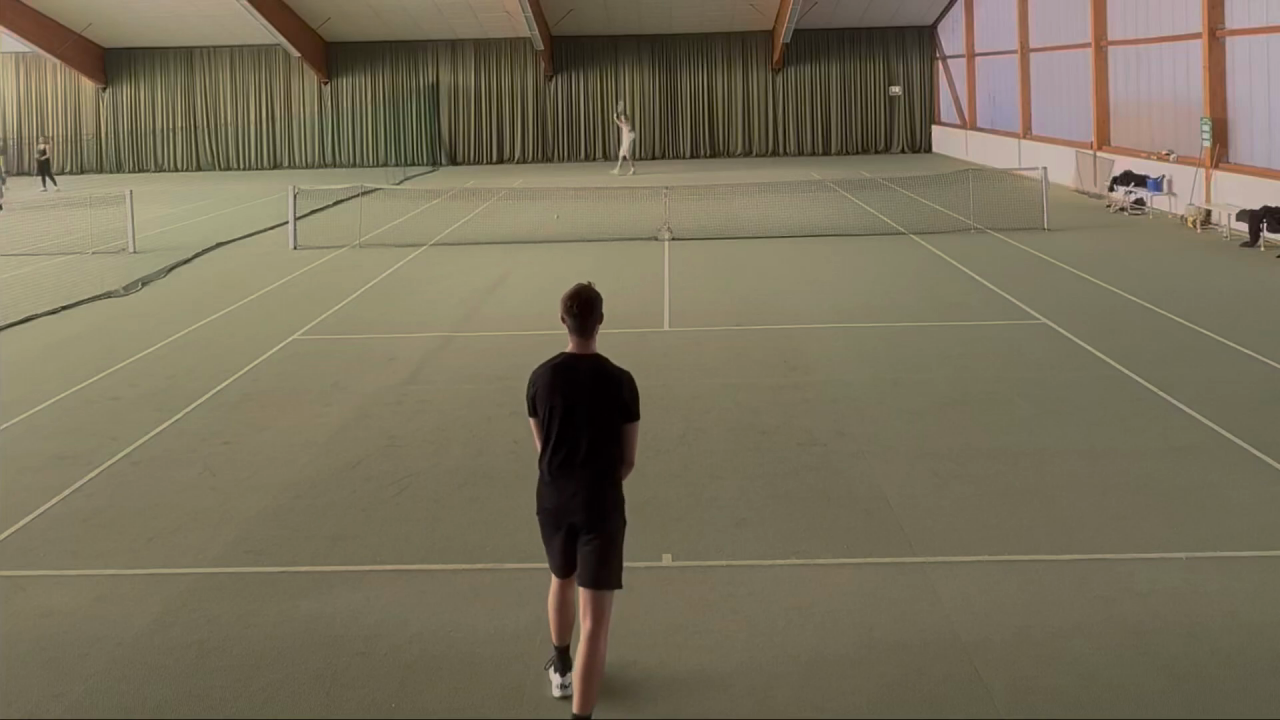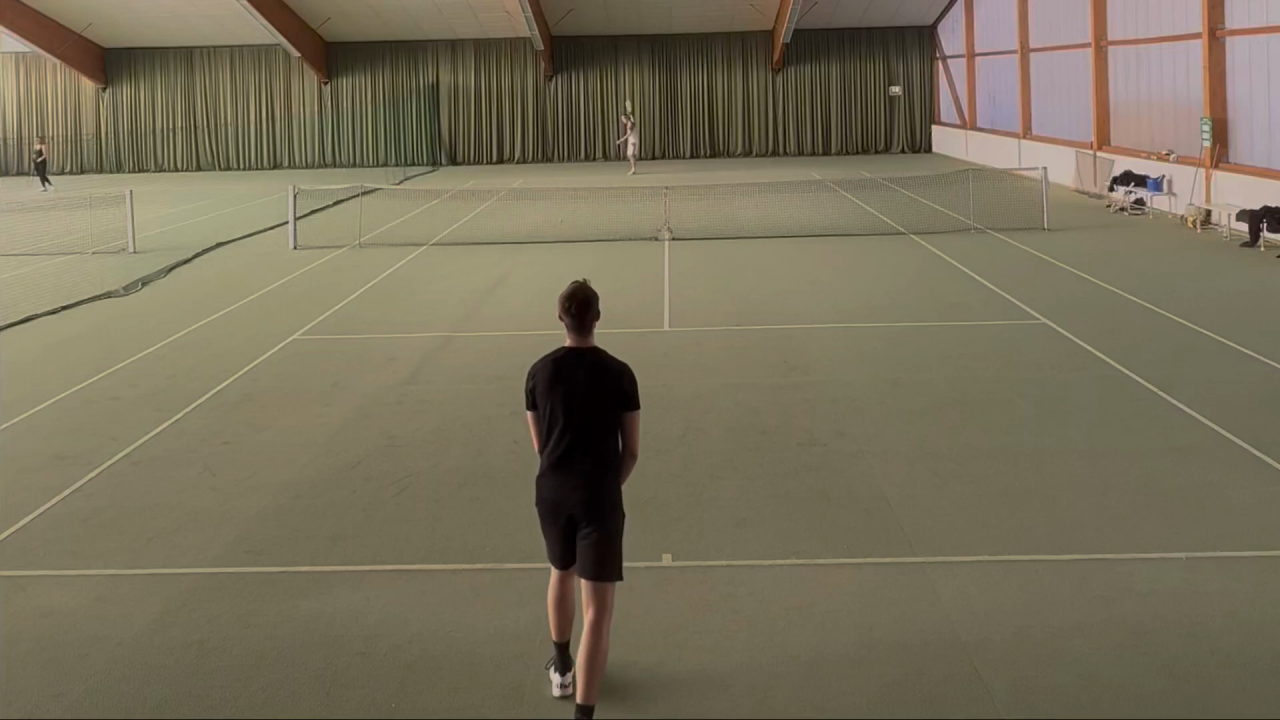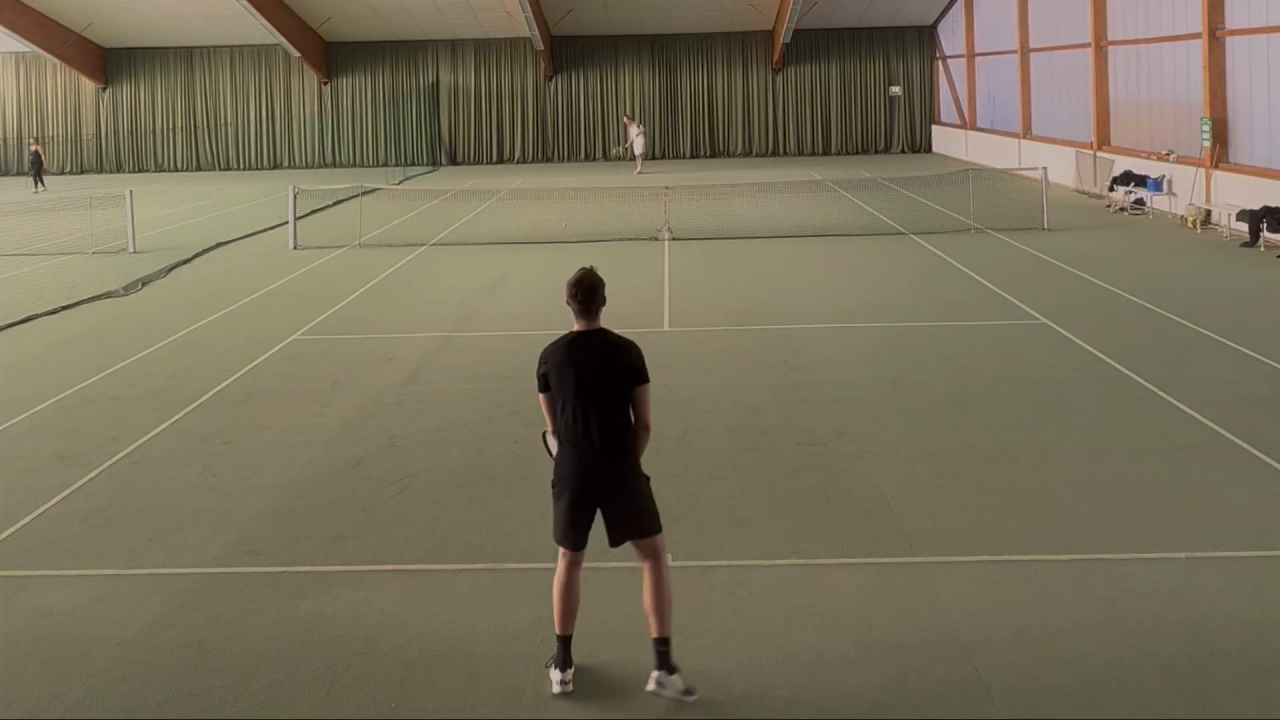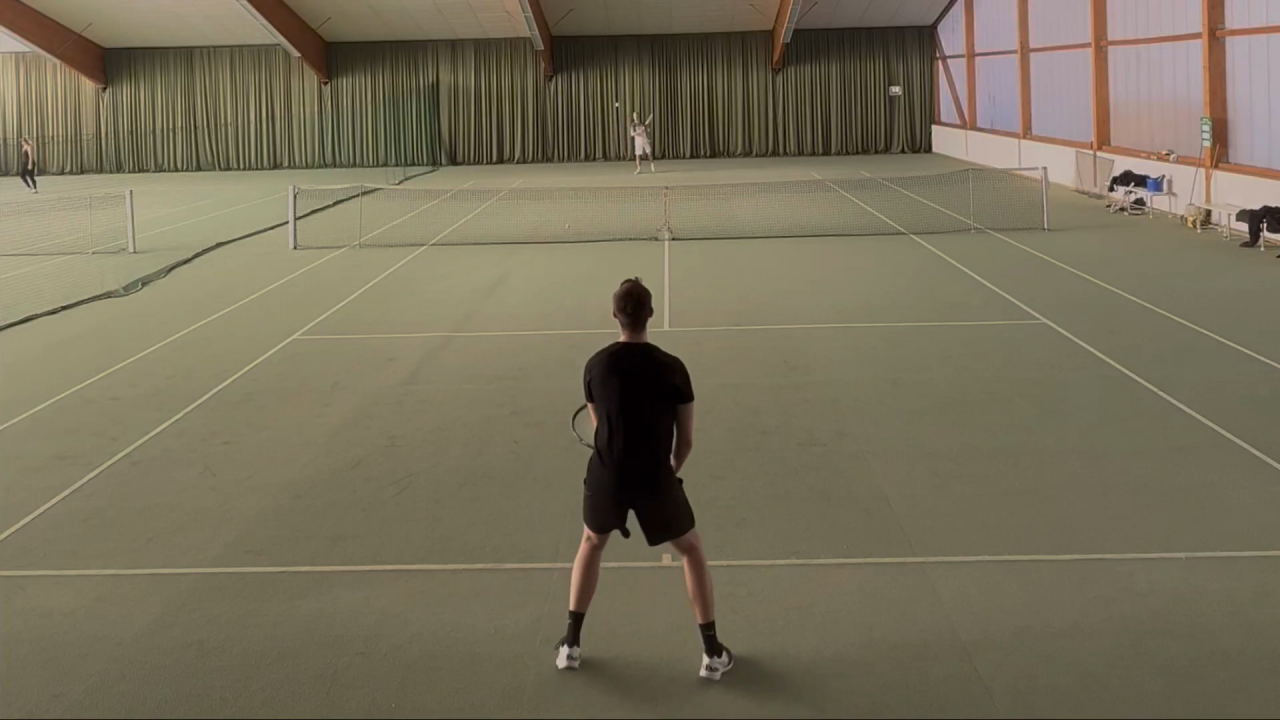
dt=0.4s
person 1, frame 1
left shoulder: (541, 377)
right shoulder: (620, 382)
left elbow: (542, 448)
right elbow: (628, 459)
left hip: (553, 501)
right hip: (600, 506)
left knee: (562, 580)
right knee: (595, 621)
left ankle: (561, 668)
person 1, frame 2
left shoulder: (540, 371)
right shoulder: (618, 374)
left elbow: (540, 445)
right elbow: (631, 450)
left hip: (552, 493)
right hip: (598, 498)
left knee: (561, 572)
right knee: (598, 610)
left ankle: (562, 666)
person 1, frame 3
left shoulder: (550, 356)
right shoulder: (627, 352)
left elbow: (553, 427)
right elbow: (644, 425)
left hip: (571, 475)
right hip: (621, 474)
left knee: (569, 563)
right knee: (654, 560)
left ankle: (562, 663)
right ankle: (664, 667)
person 1, frame 4
left shoulder: (595, 365)
right shoulder: (672, 368)
left elbow: (600, 424)
right elbow: (685, 440)
right wrist: (671, 469)
left hip: (605, 478)
right hip: (653, 480)
left knee: (591, 543)
right knee: (692, 552)
left ankle: (570, 642)
right ankle: (712, 651)
